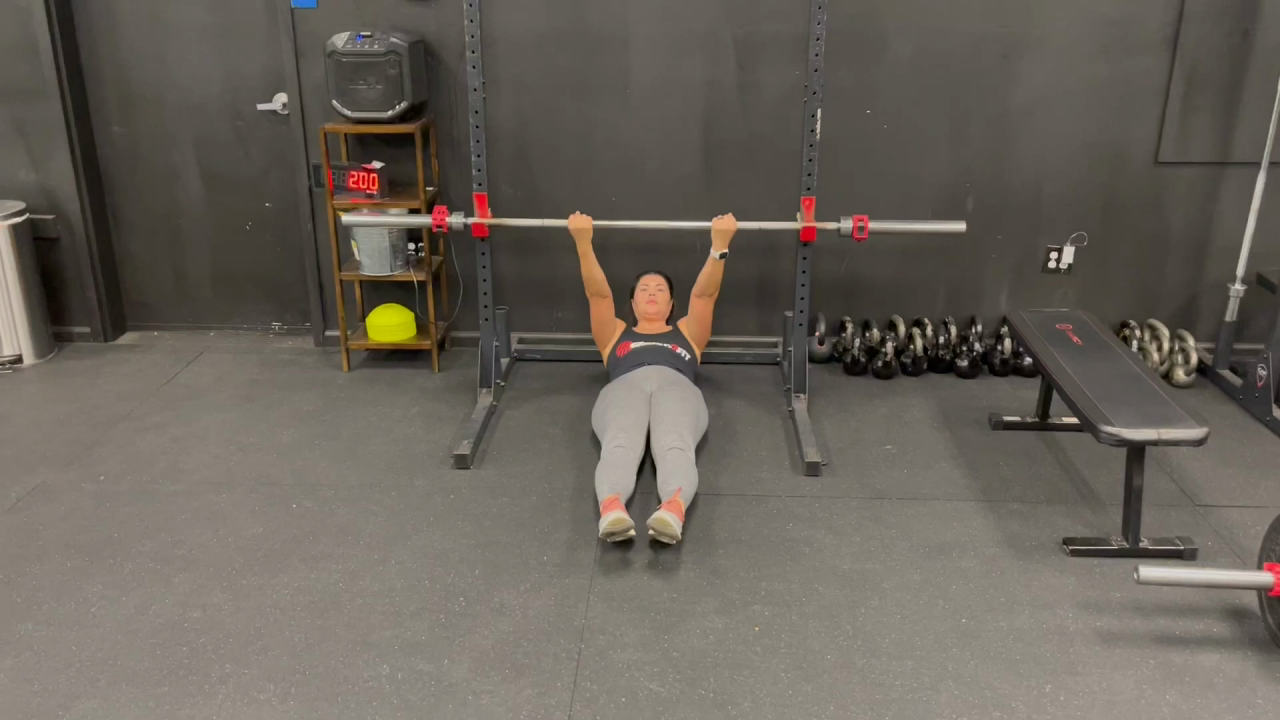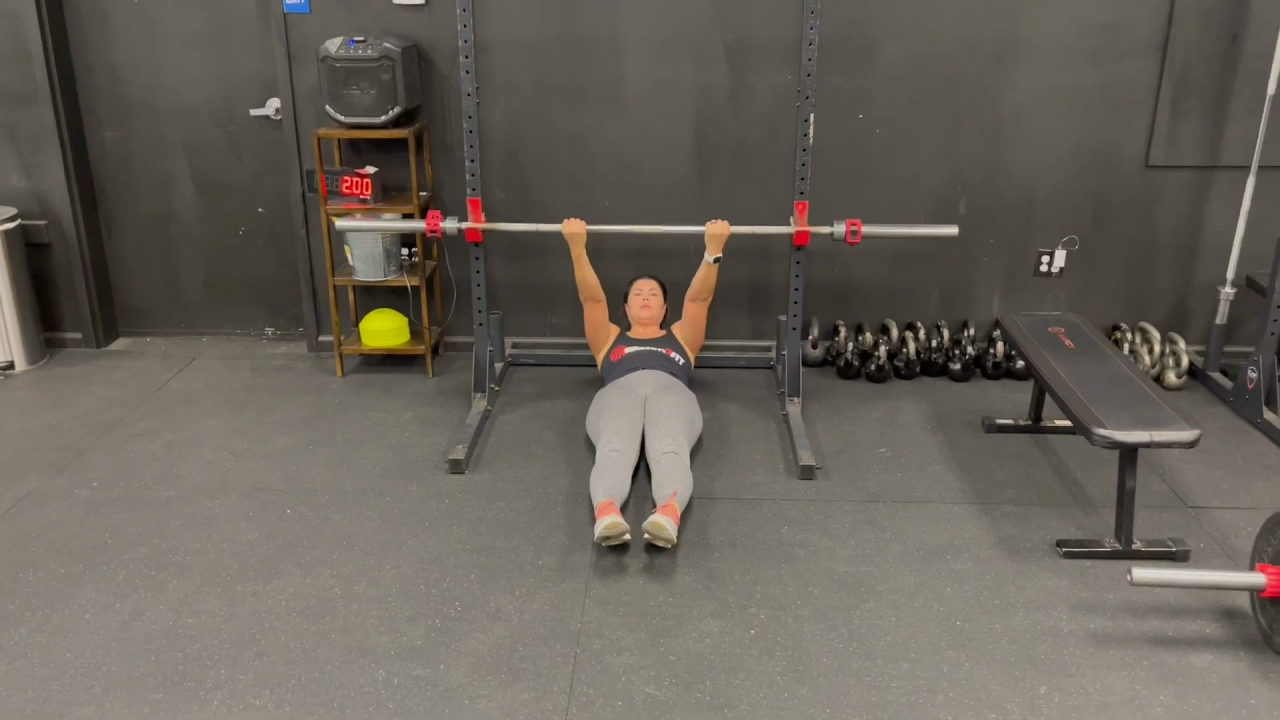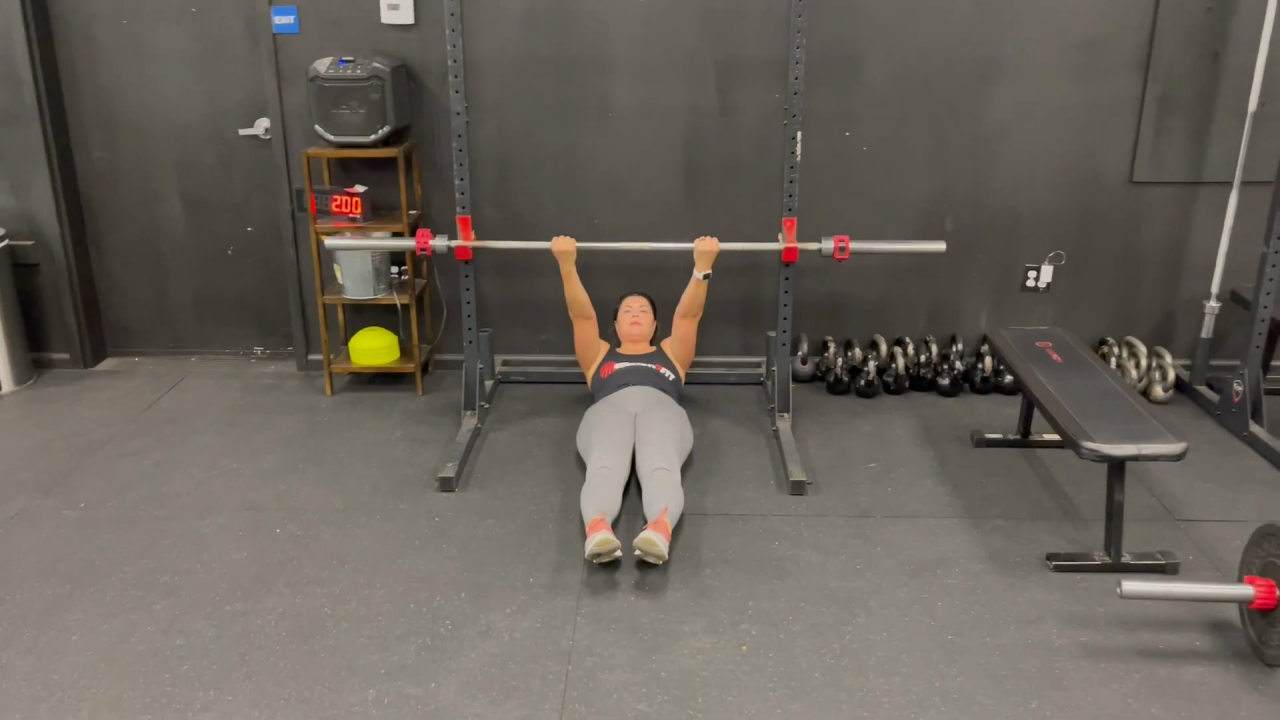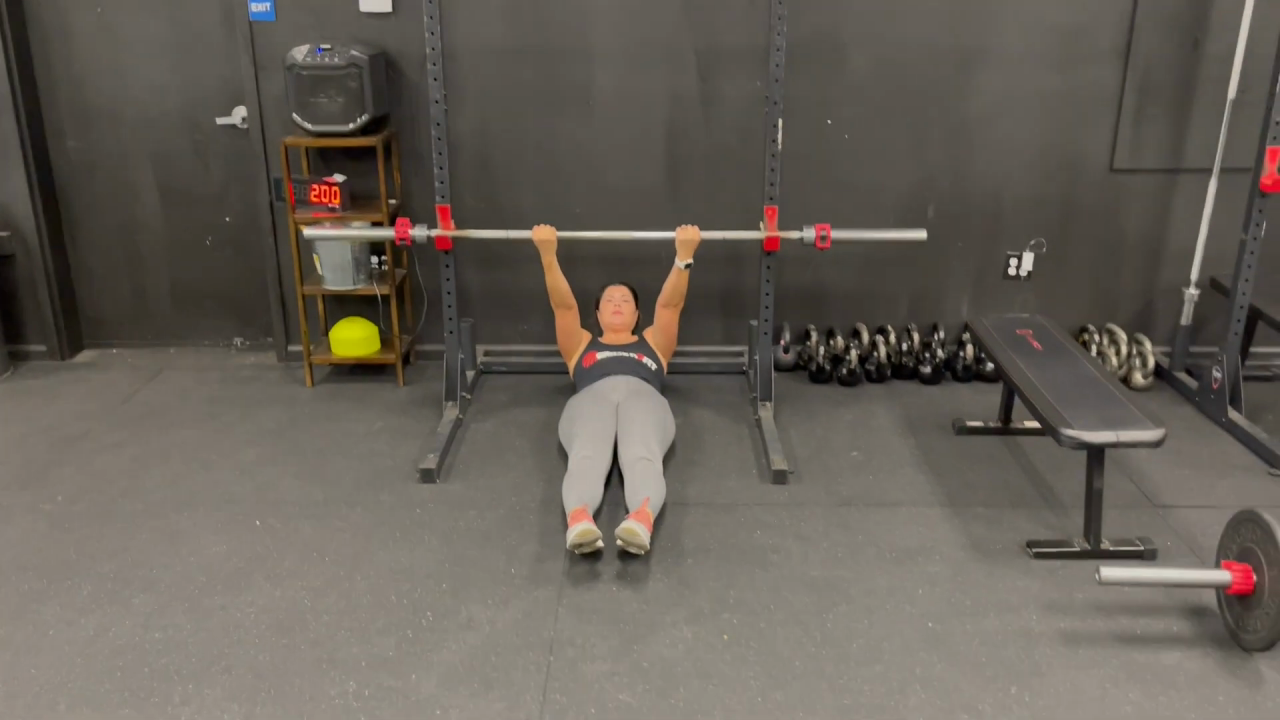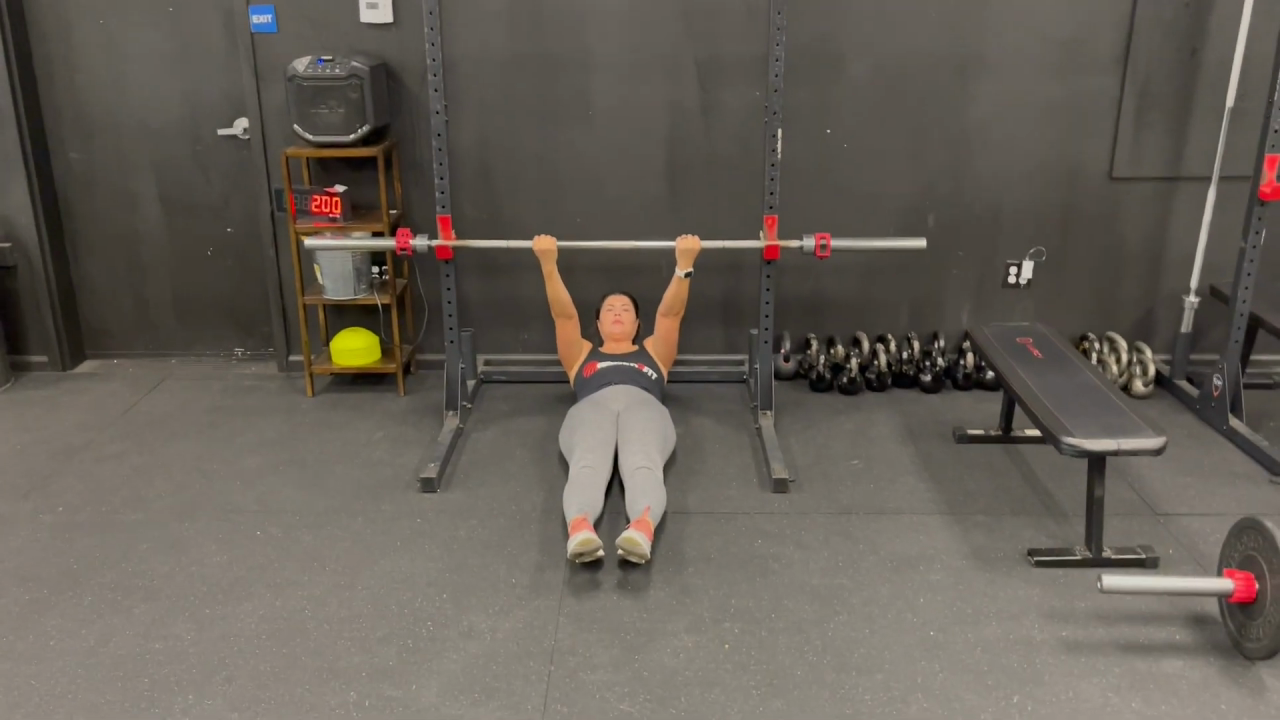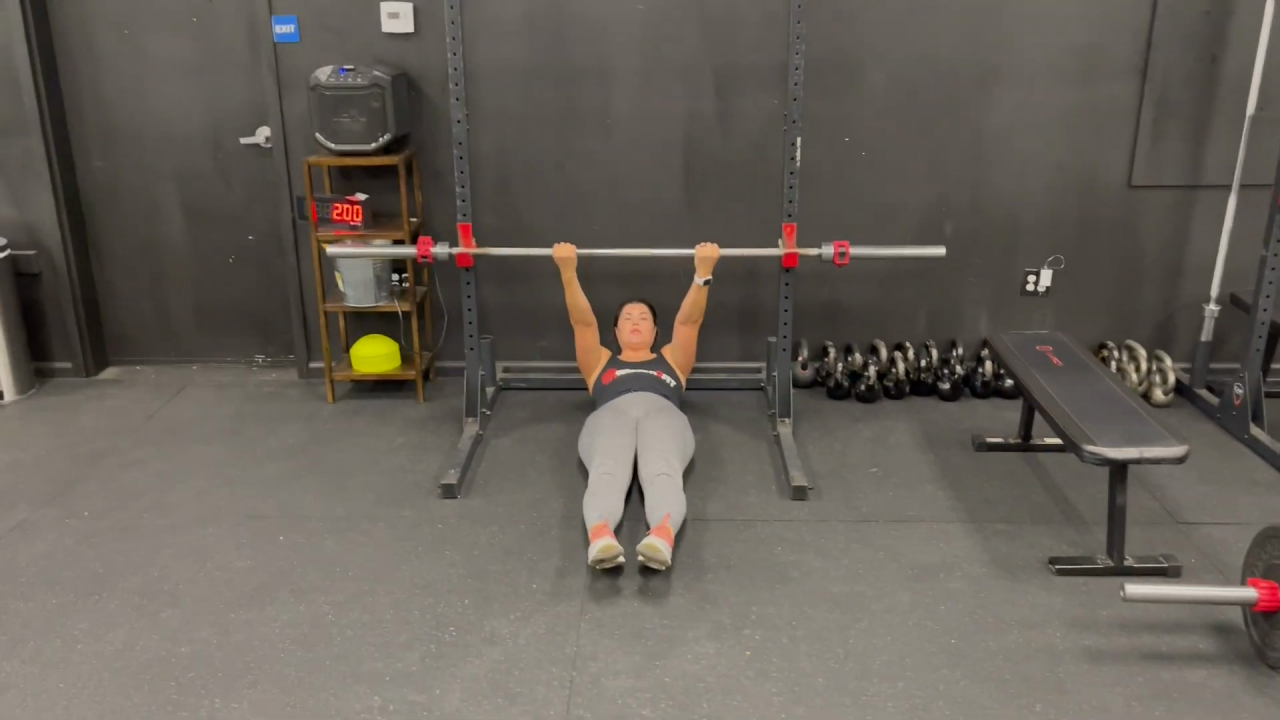
dt=0.5s
person 1, frame 1
left shoulder: (687, 333)
right shoulder: (615, 334)
left elbow: (705, 294)
right elbow: (597, 293)
left wrist: (720, 245)
right wrist: (583, 242)
left hip: (676, 387)
right hip: (624, 387)
left knee: (675, 445)
right knee: (619, 444)
left ankle: (673, 510)
right ankle: (610, 508)
person 1, frame 2
left shoulder: (681, 337)
right shoulder: (610, 338)
left elbow: (699, 298)
right elbow: (592, 298)
left wrist: (714, 249)
right wrist: (577, 247)
left hip: (671, 392)
right hip: (619, 391)
left knee: (670, 450)
right knee: (614, 449)
left ankle: (669, 514)
right ankle: (606, 513)
person 1, frame 3
left shoulder: (670, 354)
right shoulder: (600, 355)
left elbow: (689, 314)
right elbow: (581, 314)
left wrist: (703, 266)
right wrist: (566, 264)
left hip: (661, 407)
right hip: (609, 408)
left knee: (661, 467)
right knee: (603, 466)
left ankle: (660, 530)
right ankle: (597, 530)
person 1, frame 4
left shoulder: (653, 342)
right shoulder: (581, 344)
left elbow: (671, 304)
right elbow: (562, 305)
left wrist: (684, 254)
right wrist: (547, 254)
left hip: (643, 397)
right hip: (591, 398)
left knee: (643, 457)
right knee: (586, 456)
left ankle: (642, 521)
right ankle: (578, 521)
person 1, frame 5
left shoulder: (653, 352)
right shoulder: (582, 354)
left elbow: (671, 313)
right elbow: (563, 314)
left wrist: (684, 264)
right wrist: (548, 263)
left hip: (644, 407)
right hip: (591, 409)
left knee: (643, 465)
right knee: (587, 465)
left ankle: (642, 529)
right ankle: (579, 530)
person 1, frame 6
left shoulder: (671, 360)
right shoulder: (601, 362)
left elbow: (689, 321)
right elbow: (582, 322)
left wrist: (703, 273)
right wrist: (567, 271)
left hip: (662, 413)
right hip: (611, 415)
left knee: (662, 473)
right knee: (606, 473)
left ankle: (662, 536)
right ankle: (600, 536)
